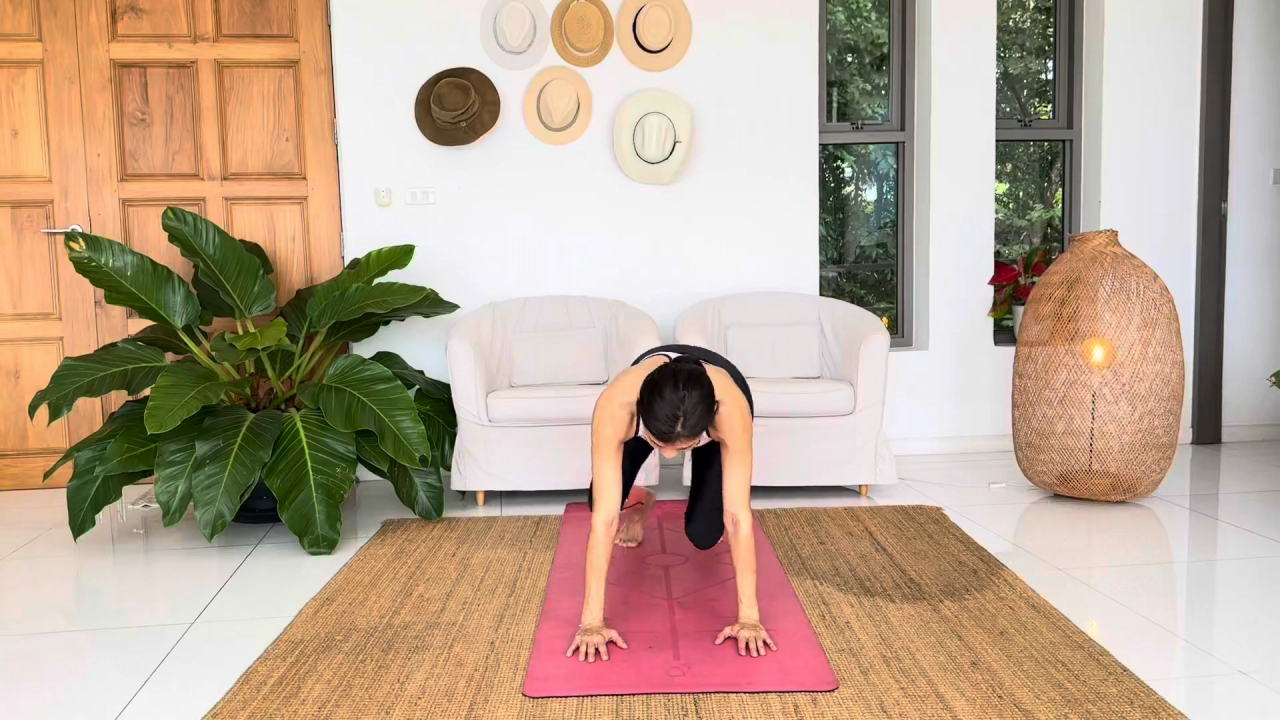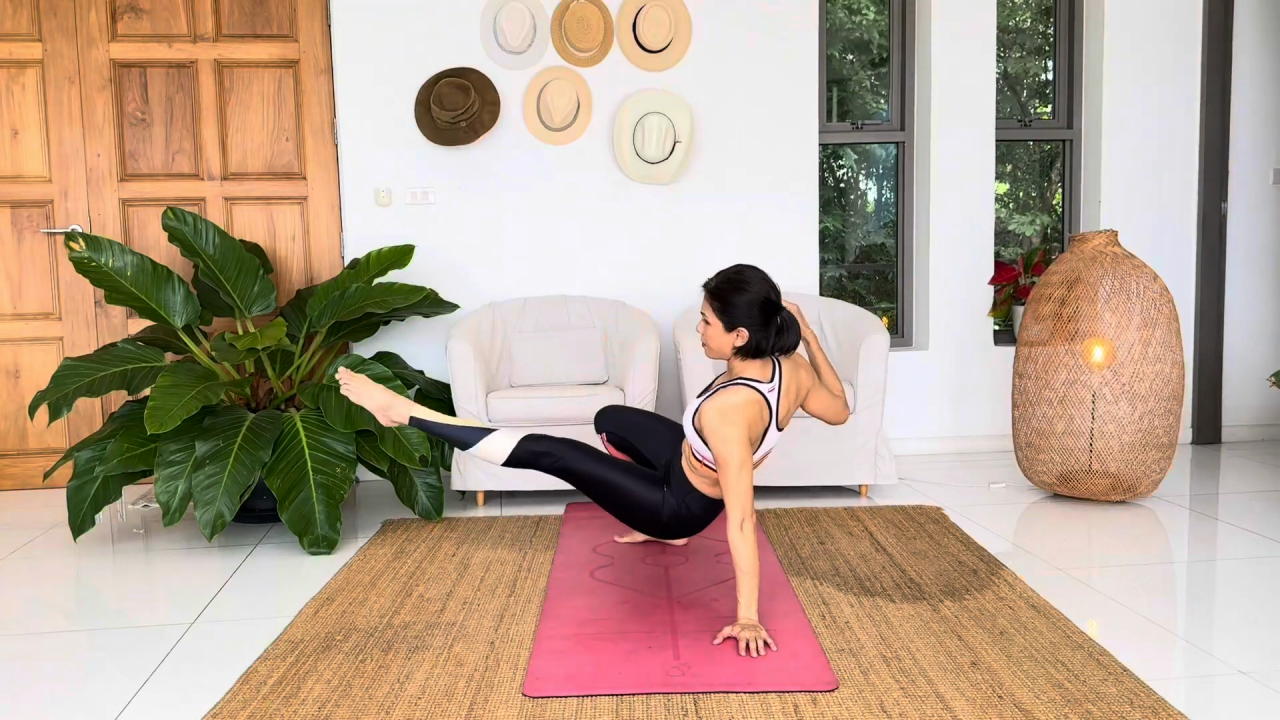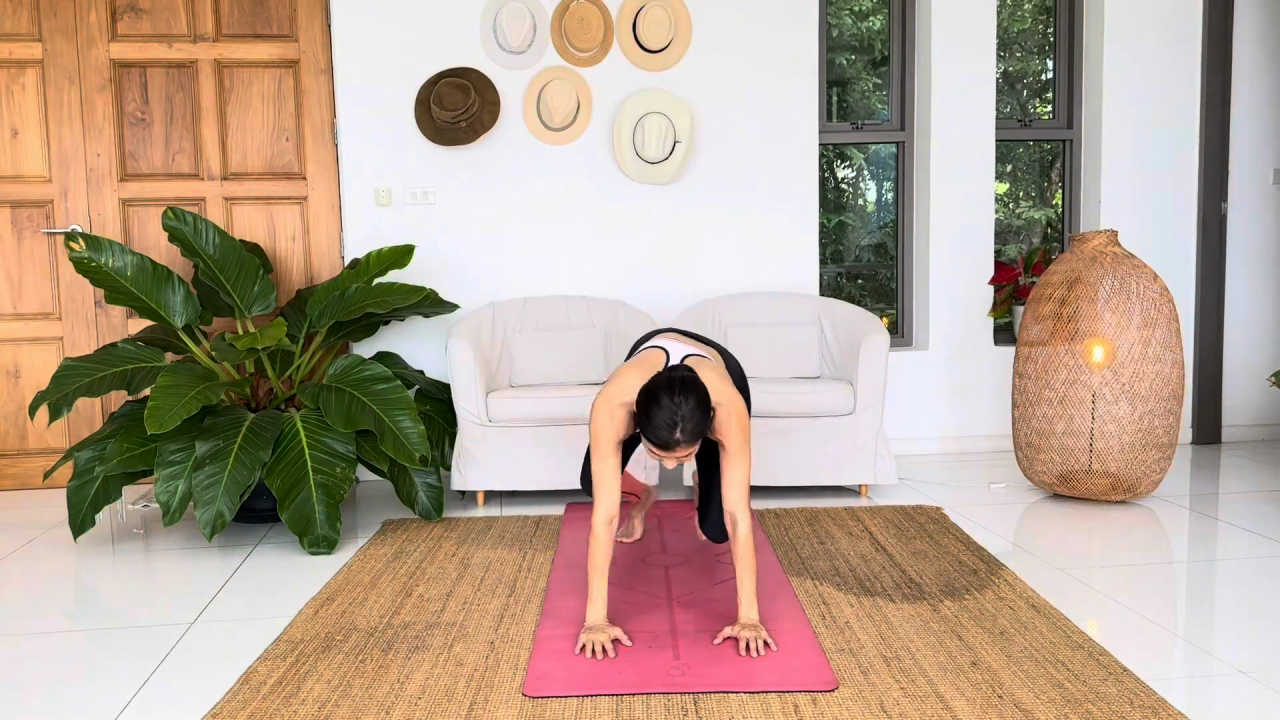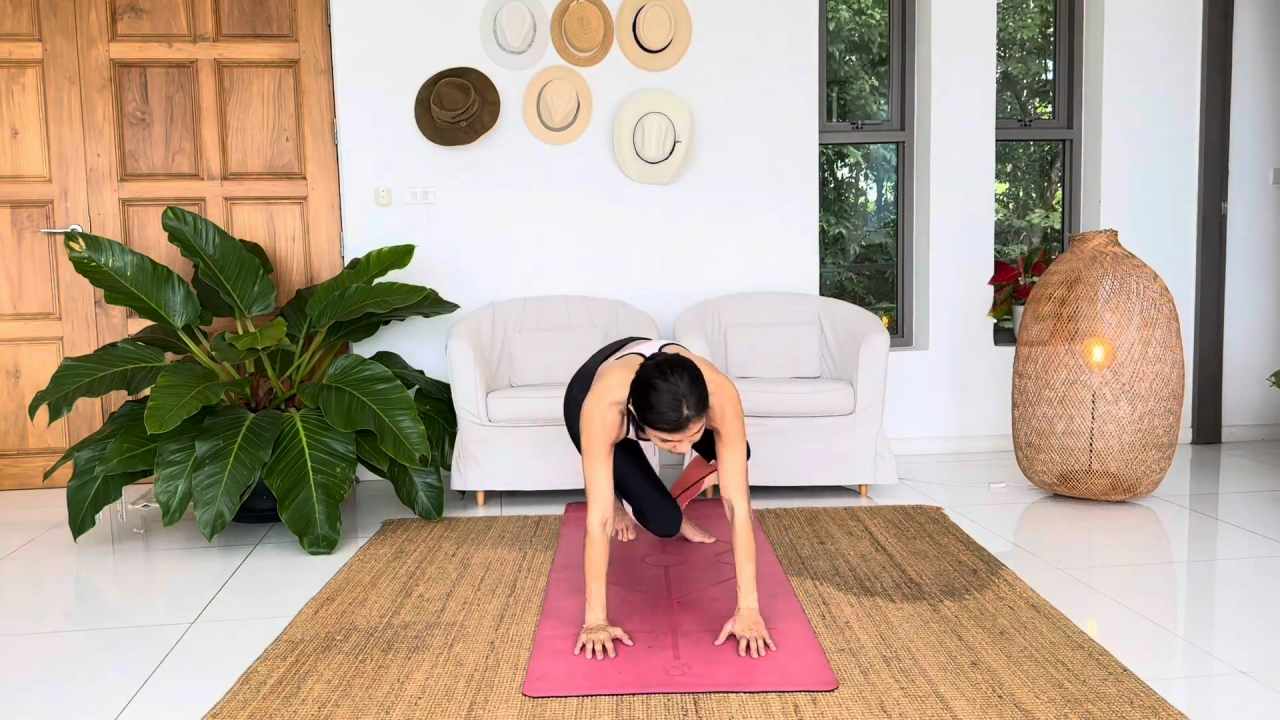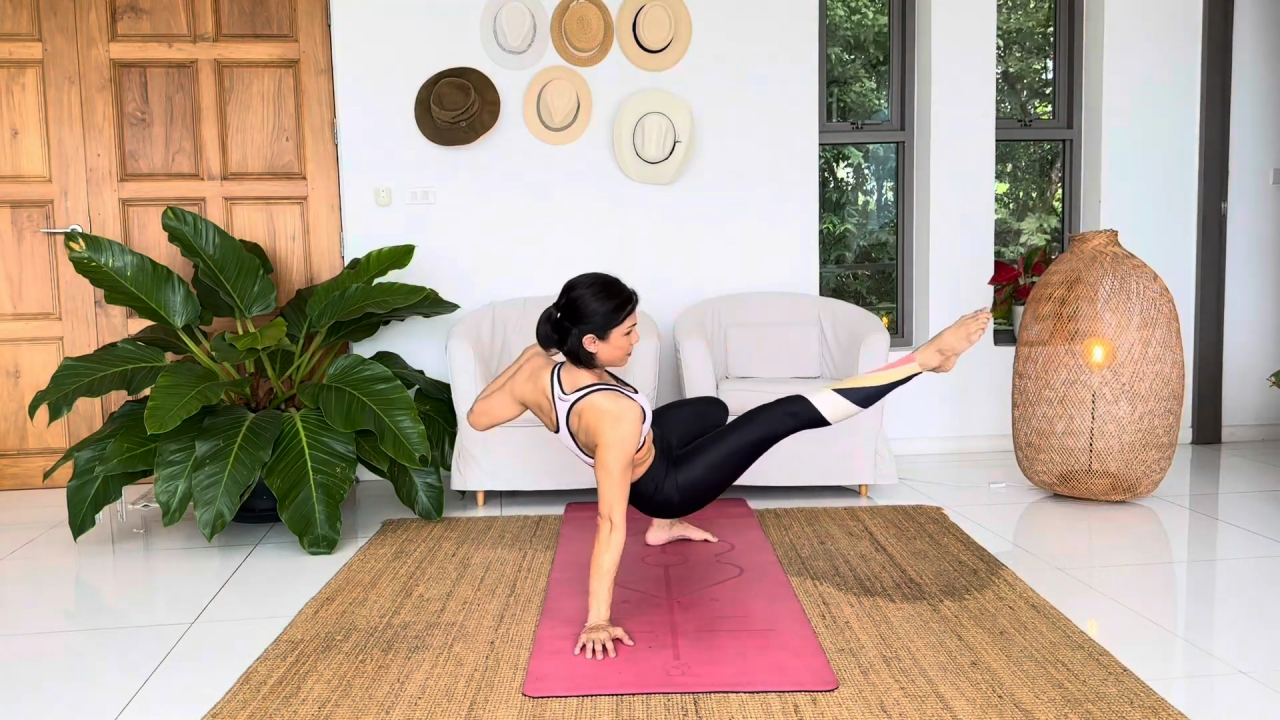
dt=1s
person 1, frame 1
left shoulder: (730, 407)
right shoulder: (618, 404)
left elbow: (739, 517)
right elbow: (604, 518)
left wrist: (748, 616)
right wrist: (592, 619)
left hip: (715, 409)
left knee: (701, 533)
right knee: (608, 497)
left ankle: (713, 504)
right ankle: (641, 509)
person 1, frame 2
left shoulder: (727, 409)
right shoulder: (790, 366)
left elbow: (740, 520)
right elbow: (840, 410)
left wrist: (748, 618)
right wrist: (807, 332)
left hip: (683, 503)
right hip: (690, 463)
left knee: (545, 451)
right knee: (609, 421)
left ankle: (406, 413)
right ankle: (658, 528)
person 1, frame 3
left shoulder: (726, 404)
right shoulder: (615, 402)
left elbow: (738, 516)
right elbow: (604, 516)
left wrist: (748, 616)
right wrist: (595, 617)
left knee: (719, 529)
right knee: (596, 484)
left ankle: (711, 497)
right ankle: (640, 499)
person 1, frame 4
left shoulder: (716, 391)
right shoulder: (605, 406)
left elbow: (737, 502)
right elbow: (598, 520)
left wrist: (748, 607)
right wrist: (595, 619)
right hip: (589, 404)
right knee: (666, 521)
left ankle: (672, 506)
right ankle: (622, 494)
person 1, frame 5
left shoulder: (538, 374)
right shoulder: (612, 414)
left elbow: (478, 416)
right elbow: (612, 525)
right wrist: (597, 620)
left hip: (643, 455)
right hip: (661, 483)
left knee: (713, 410)
right knee: (790, 413)
left ankle: (665, 525)
right ankle: (922, 359)
